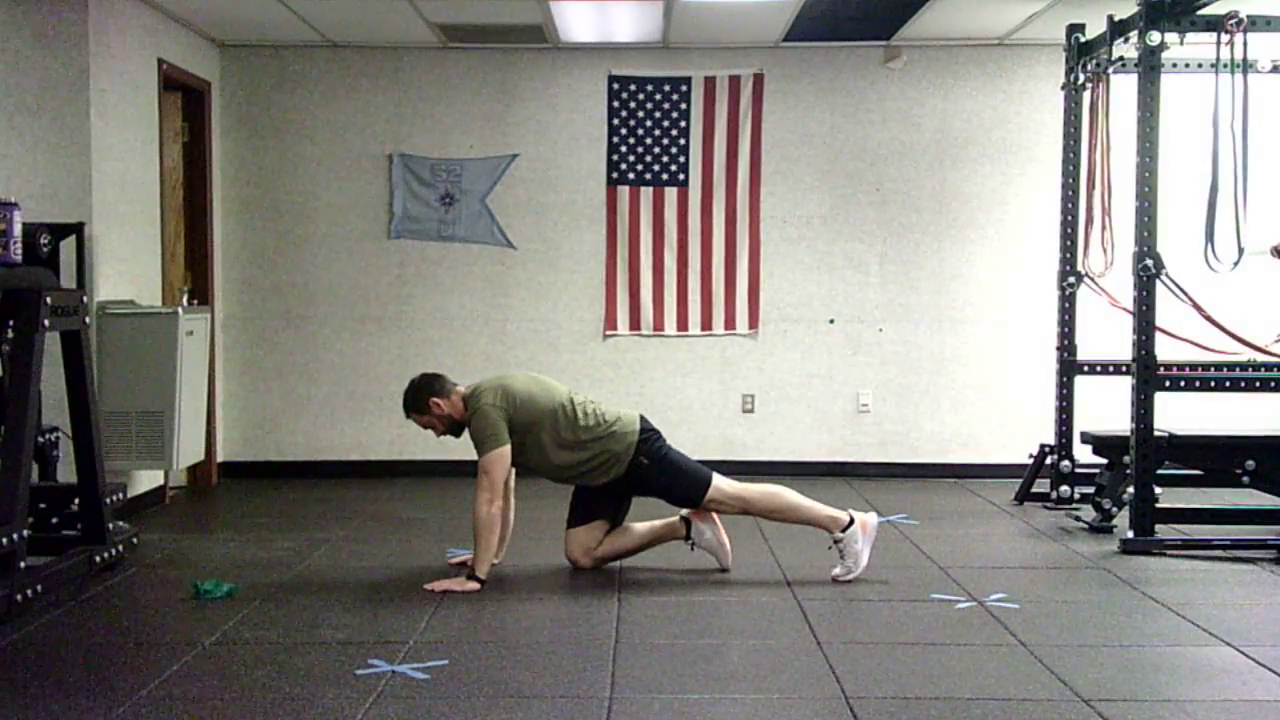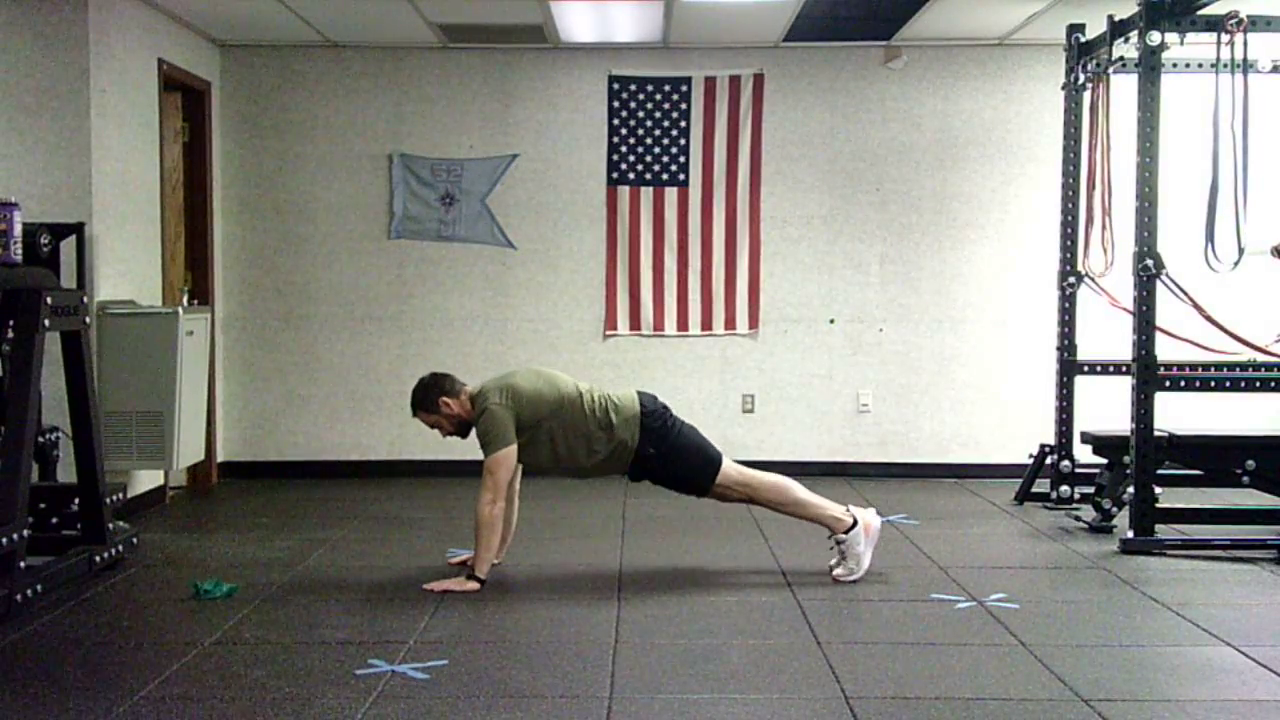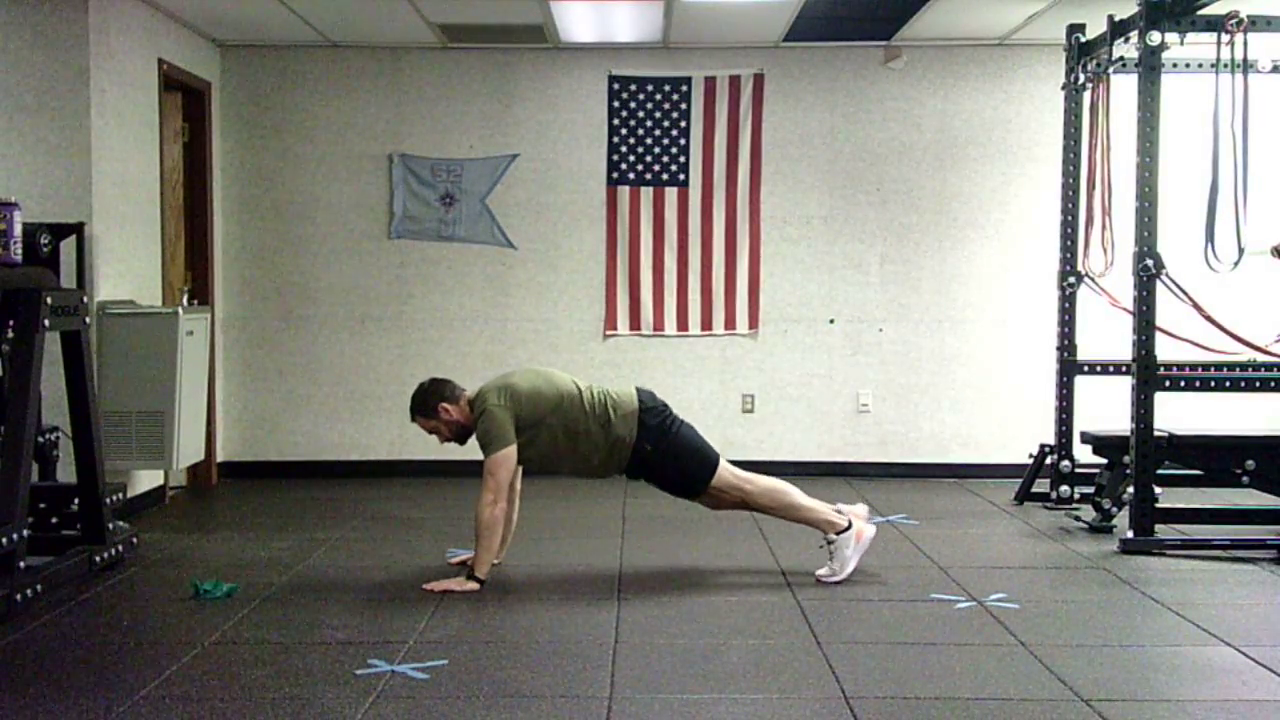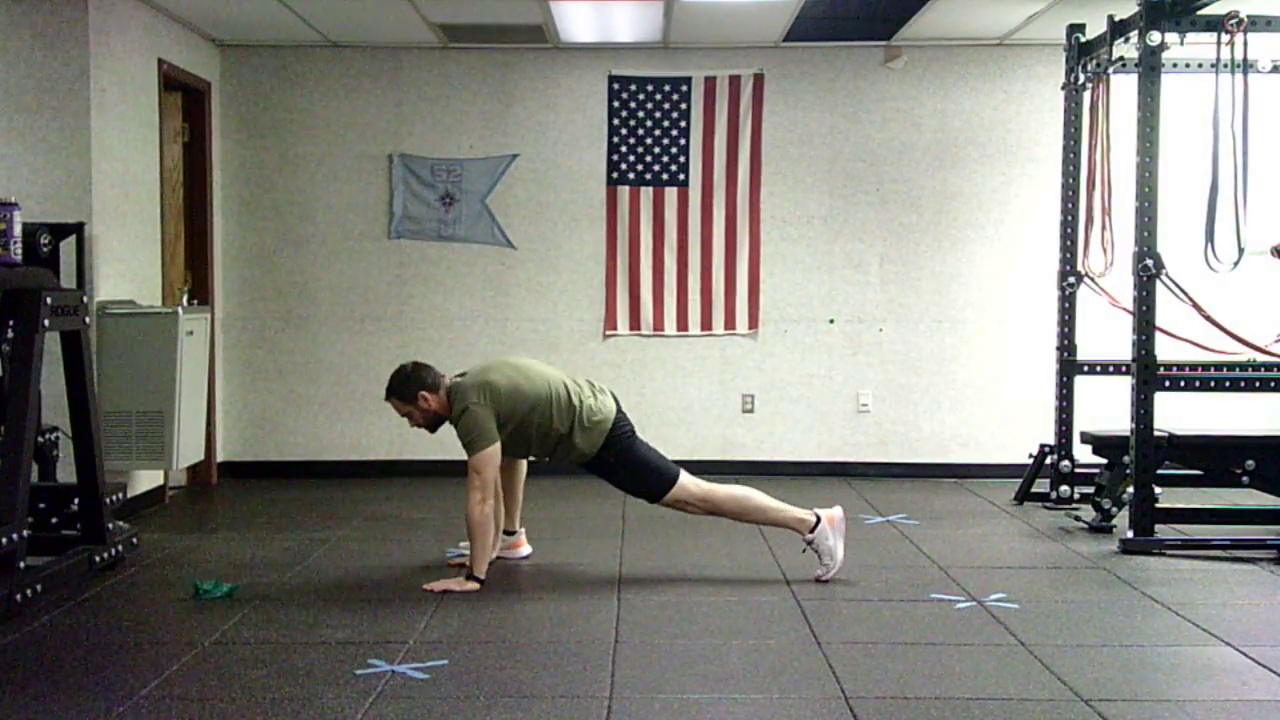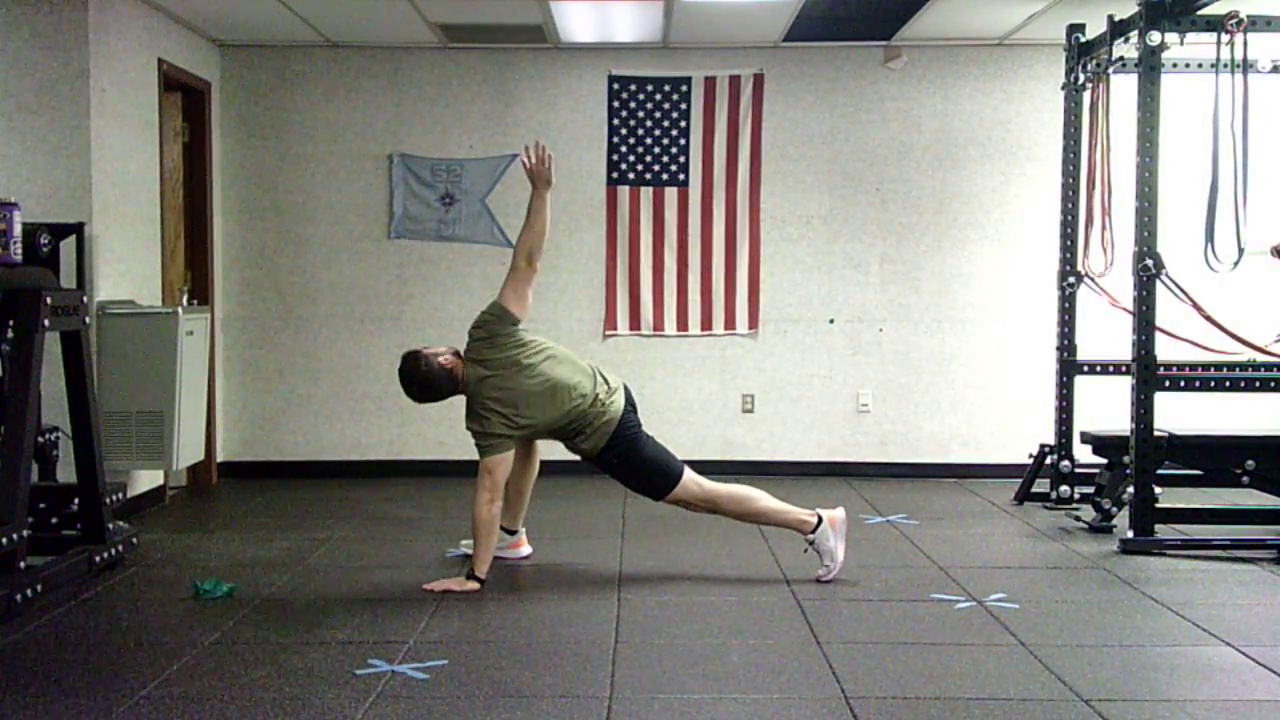
dt=0.7s
person 1, frame 1
left shoulder: (484, 410)
right shoulder: (493, 399)
left elbow: (490, 498)
right elbow: (505, 490)
left wrist: (476, 575)
right wrist: (492, 553)
left hip: (629, 450)
right hip: (610, 460)
left knee: (730, 496)
right knee: (582, 555)
left ankle: (847, 525)
right ankle: (686, 526)
person 1, frame 2
left shoulder: (491, 410)
right shoulder: (500, 400)
left elbow: (492, 499)
right elbow: (509, 491)
left wrist: (476, 575)
right wrist: (494, 553)
left hip: (640, 432)
right hip: (634, 434)
left knee: (739, 483)
right knee: (733, 488)
left ankle: (851, 528)
right ankle: (848, 516)
person 1, frame 3
left shoulder: (491, 412)
right shoulder: (499, 402)
left elbow: (494, 500)
right elbow: (510, 491)
left wrist: (475, 576)
right wrist: (493, 554)
left hip: (637, 429)
right hip: (632, 428)
left knee: (735, 487)
right knee: (722, 495)
left ankle: (842, 529)
right ankle: (841, 515)
person 1, frame 4
left shoulder: (469, 408)
right shoulder: (465, 383)
left elbow: (482, 496)
right elbow: (489, 481)
left wrist: (475, 574)
right wrist: (491, 539)
left hip: (599, 436)
right hip: (594, 409)
left knee: (697, 496)
left ankle: (815, 522)
right ankle: (510, 538)
person 1, frame 5
left shoulder: (488, 414)
right shoulder: (489, 338)
left elbow: (490, 495)
right elbow: (527, 262)
left wrist: (475, 576)
right wrist: (541, 191)
left hip: (607, 434)
right hip: (606, 392)
left knee: (701, 496)
left ankle: (816, 525)
right ankle: (511, 538)
